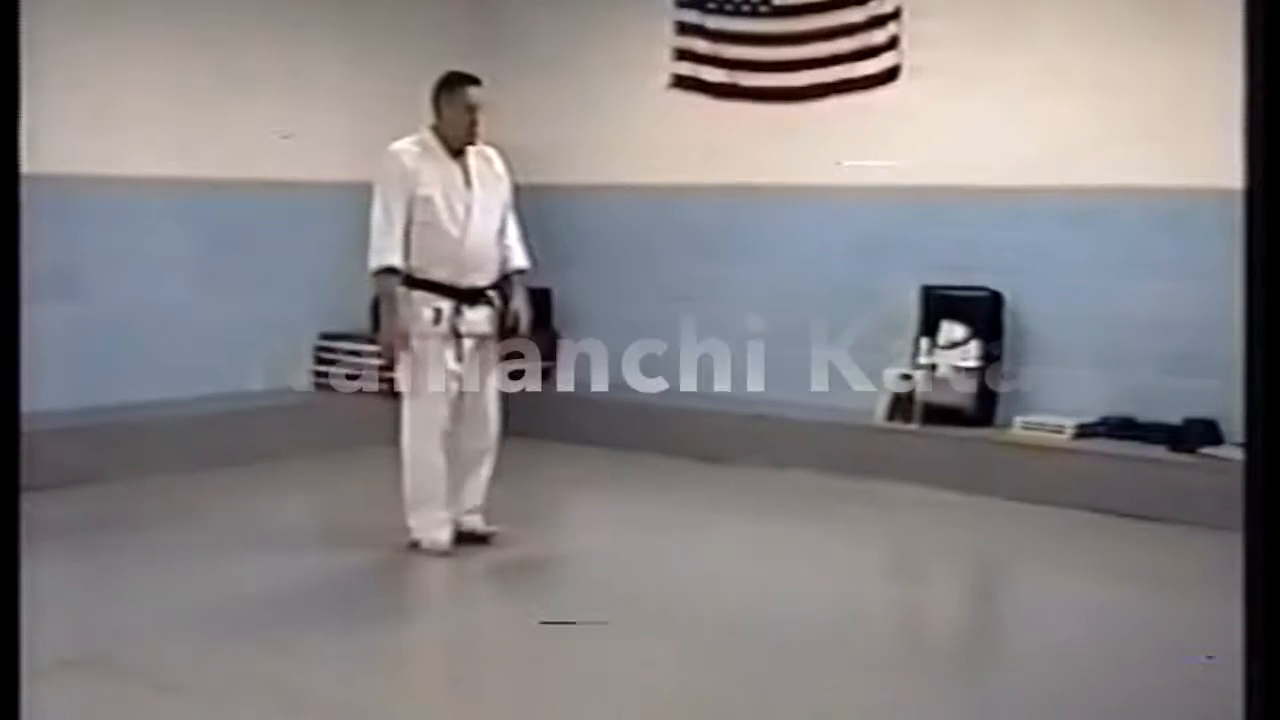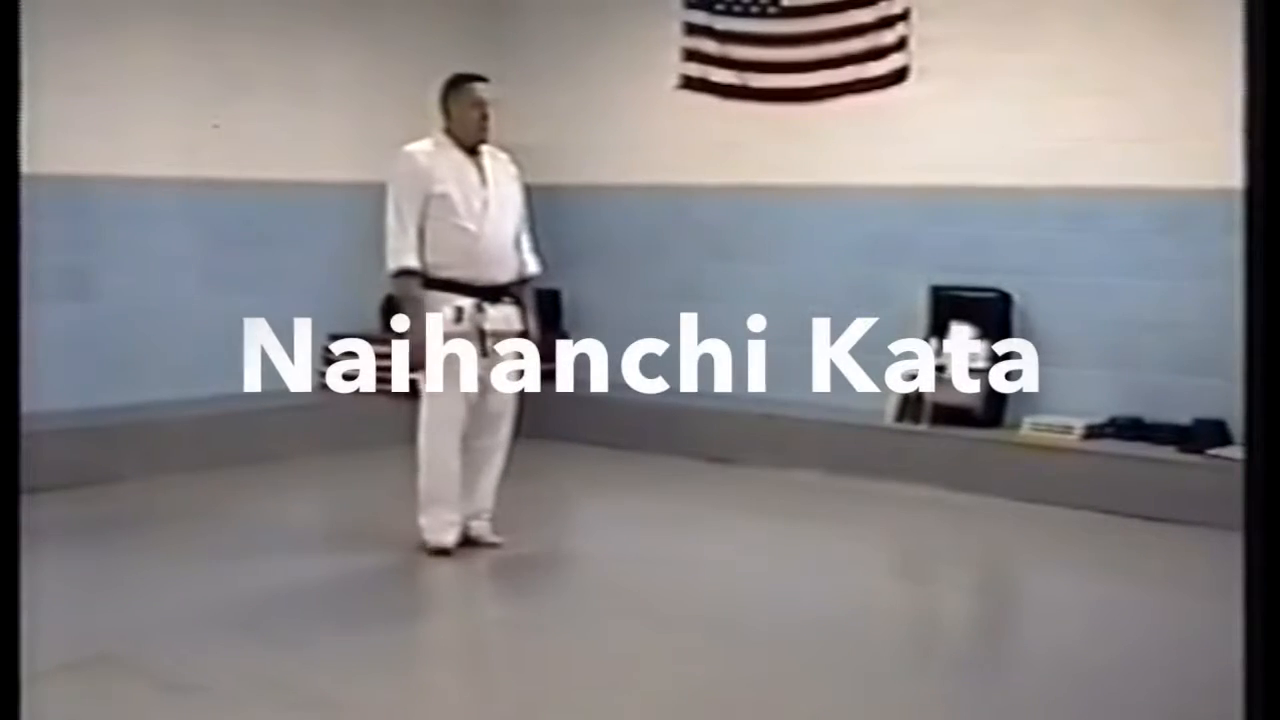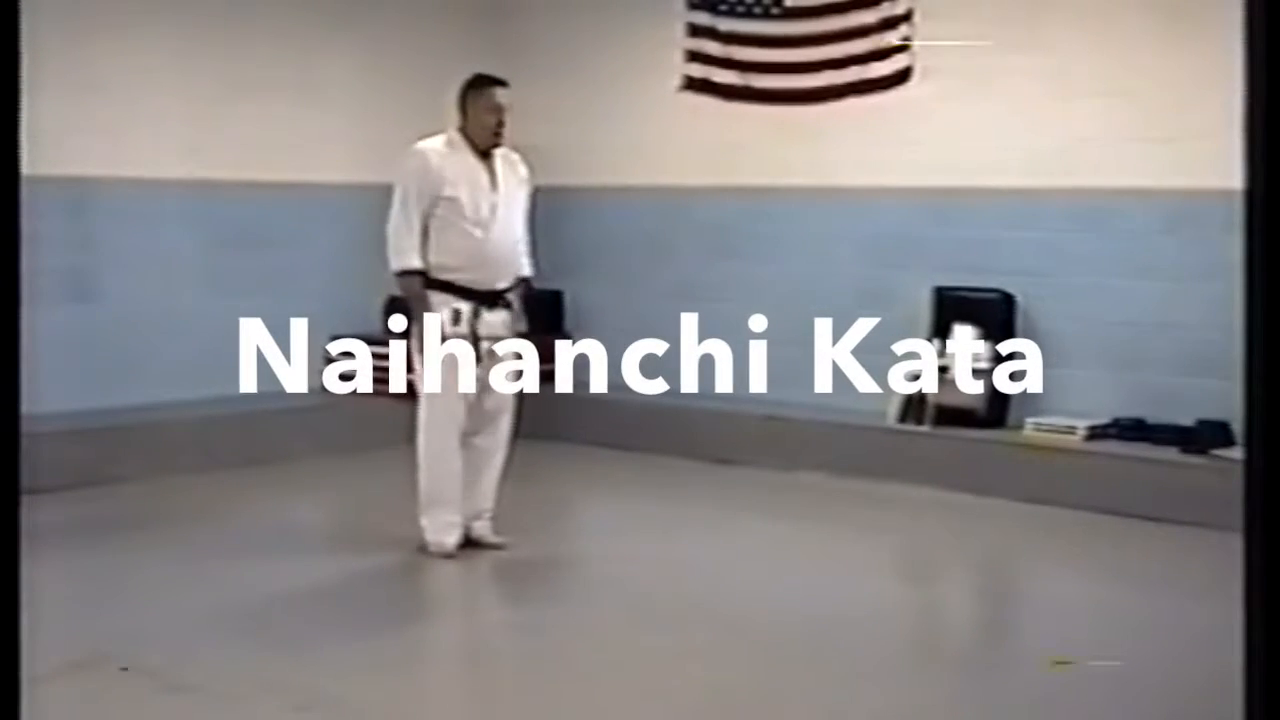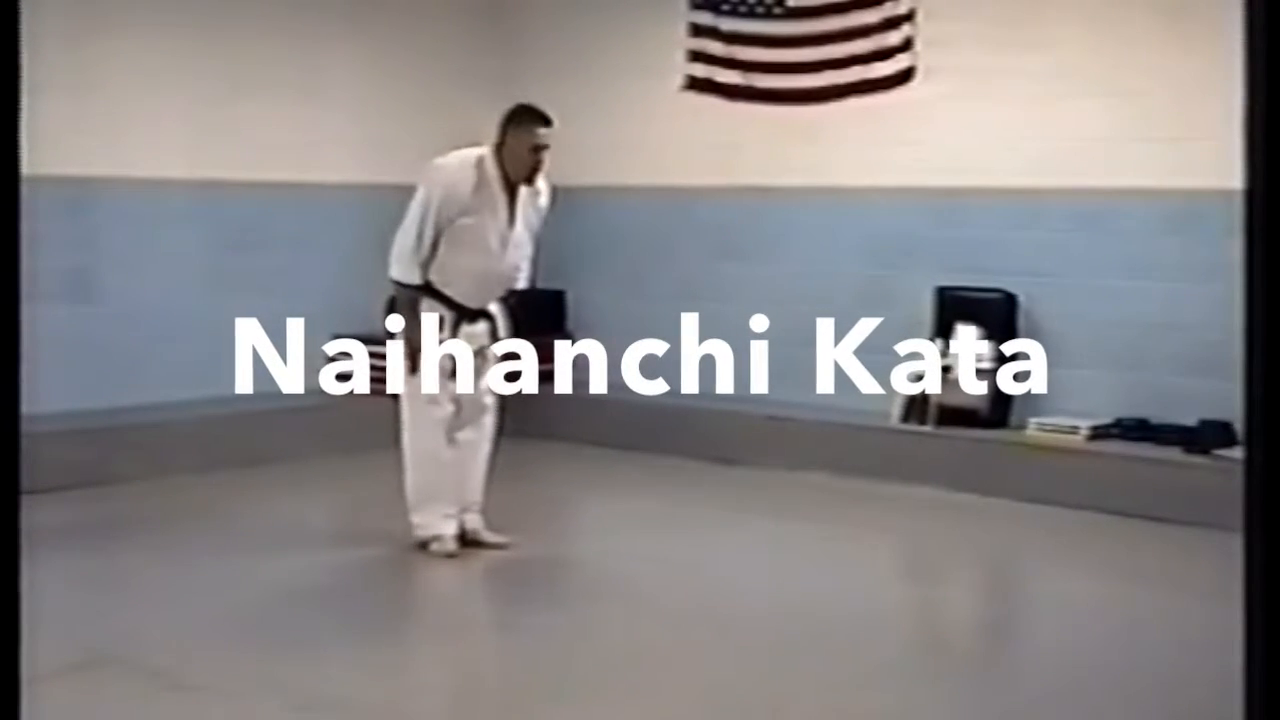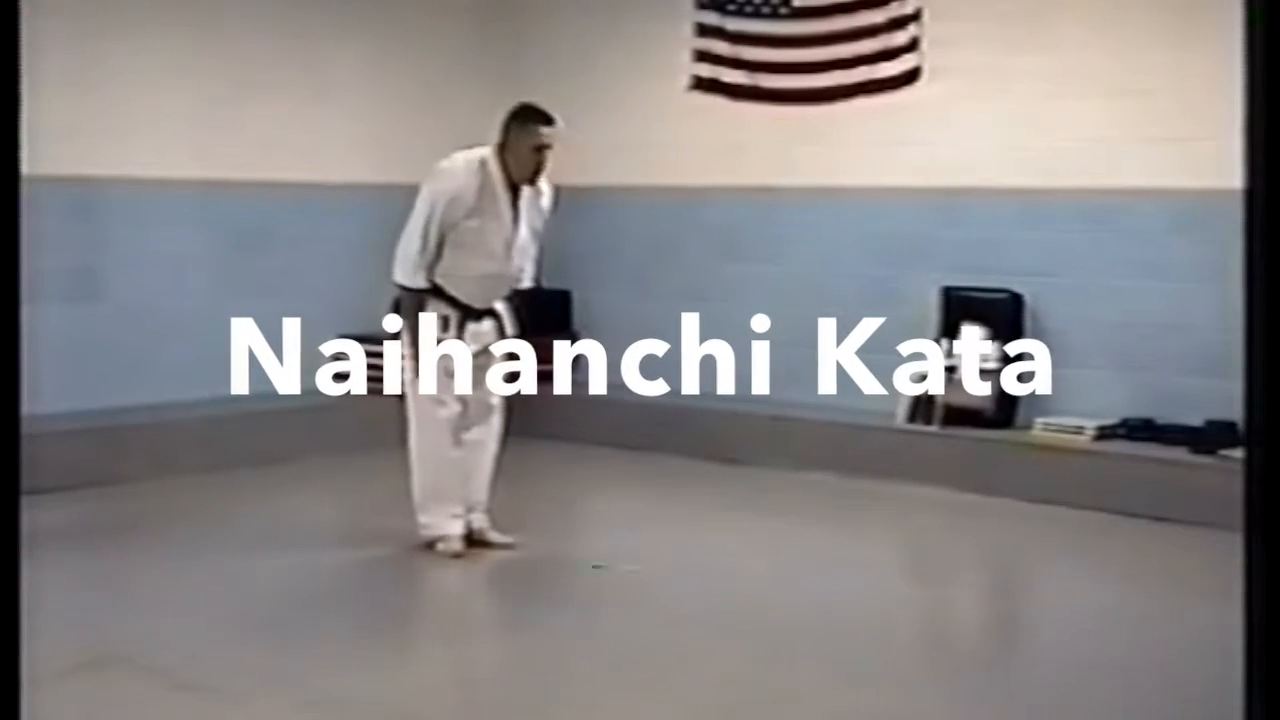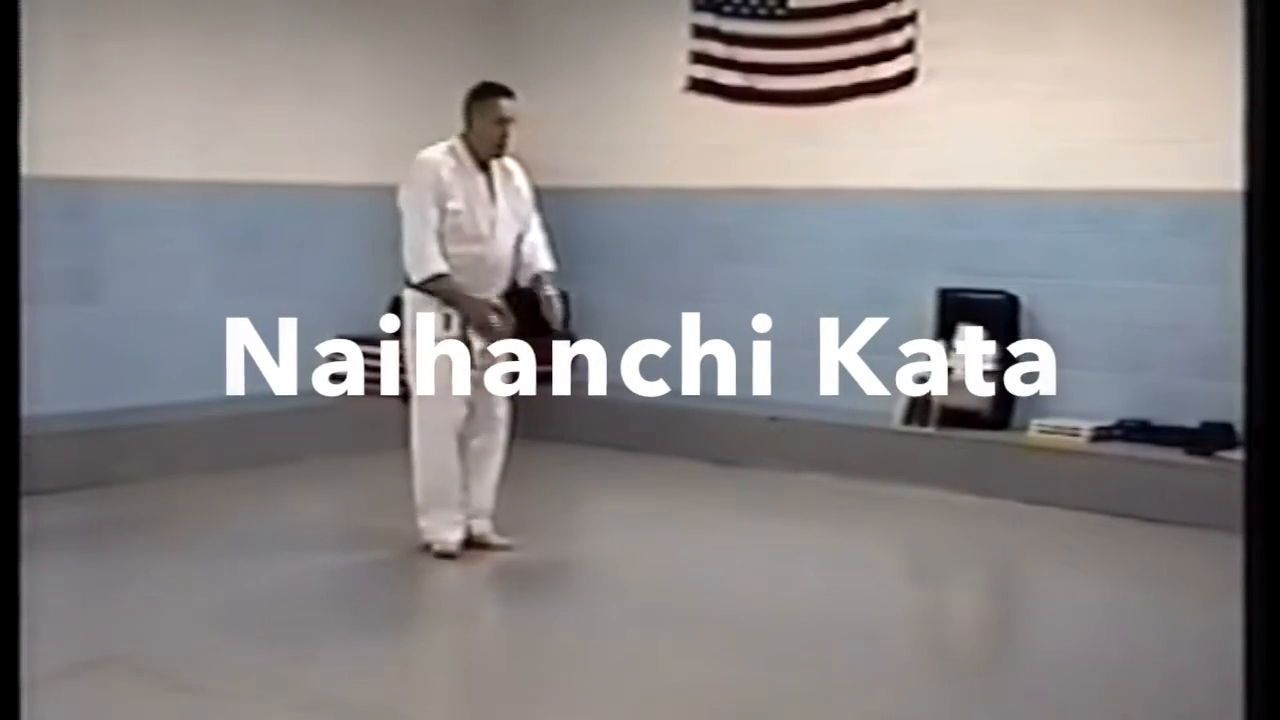
dt=0.5s
person 1, frame 1
left shoulder: (492, 163)
right shoulder: (403, 160)
left elbow: (508, 235)
right elbow: (386, 243)
left wrist: (517, 295)
right wrist: (390, 314)
left hip: (481, 311)
right hip: (428, 311)
left knee: (480, 420)
right knee: (426, 423)
left ankle: (465, 514)
right ankle: (429, 527)
person 1, frame 2
left shoulder: (503, 166)
right shoulder: (418, 161)
left elbow: (520, 244)
right elbow: (402, 246)
left wrist: (528, 310)
right wrist: (416, 318)
left hip: (501, 313)
right hip: (448, 311)
left knee: (493, 422)
right knee: (444, 421)
left ankle: (474, 519)
right ankle: (439, 525)
person 1, frame 3
left shoulder: (515, 167)
right shoulder: (428, 160)
right elbow: (404, 243)
left wrist: (517, 308)
right wrist: (422, 316)
left hip: (498, 314)
right hip: (448, 312)
left knee: (492, 422)
right knee: (443, 422)
left ankle: (477, 520)
right ankle: (440, 529)
person 1, frame 4
left shoulder: (538, 191)
right shoulder: (453, 176)
right elbow: (408, 253)
left wrist: (507, 319)
right wrist: (412, 327)
left hip: (482, 318)
right hip: (432, 313)
left knee: (477, 417)
right knee: (430, 418)
left ankle: (468, 519)
right ankle: (435, 525)
person 1, frame 5
left shoulder: (539, 192)
right shoulder: (456, 179)
right elbow: (413, 258)
left wrist: (511, 318)
right wrist: (417, 332)
left hip: (488, 317)
right hip: (437, 314)
left knee: (484, 417)
right knee: (438, 418)
left ankle: (474, 519)
right ankle: (441, 525)
person 1, frame 6
left shoulder: (512, 174)
right shoulder: (432, 168)
left elbow: (529, 237)
right elbow: (421, 252)
left wrist: (545, 288)
right wrist: (468, 306)
left hip: (490, 314)
right hip: (438, 313)
left knee: (491, 421)
right knee: (440, 420)
left ankle: (476, 521)
right ankle: (440, 528)
